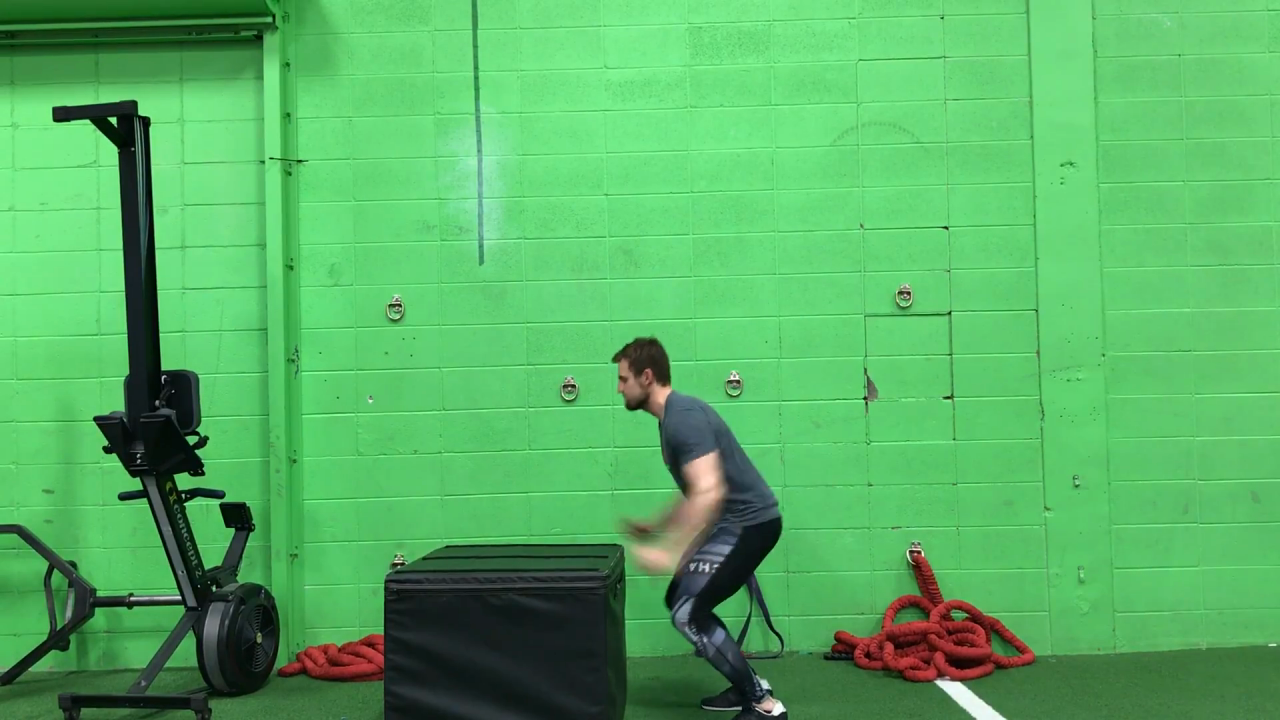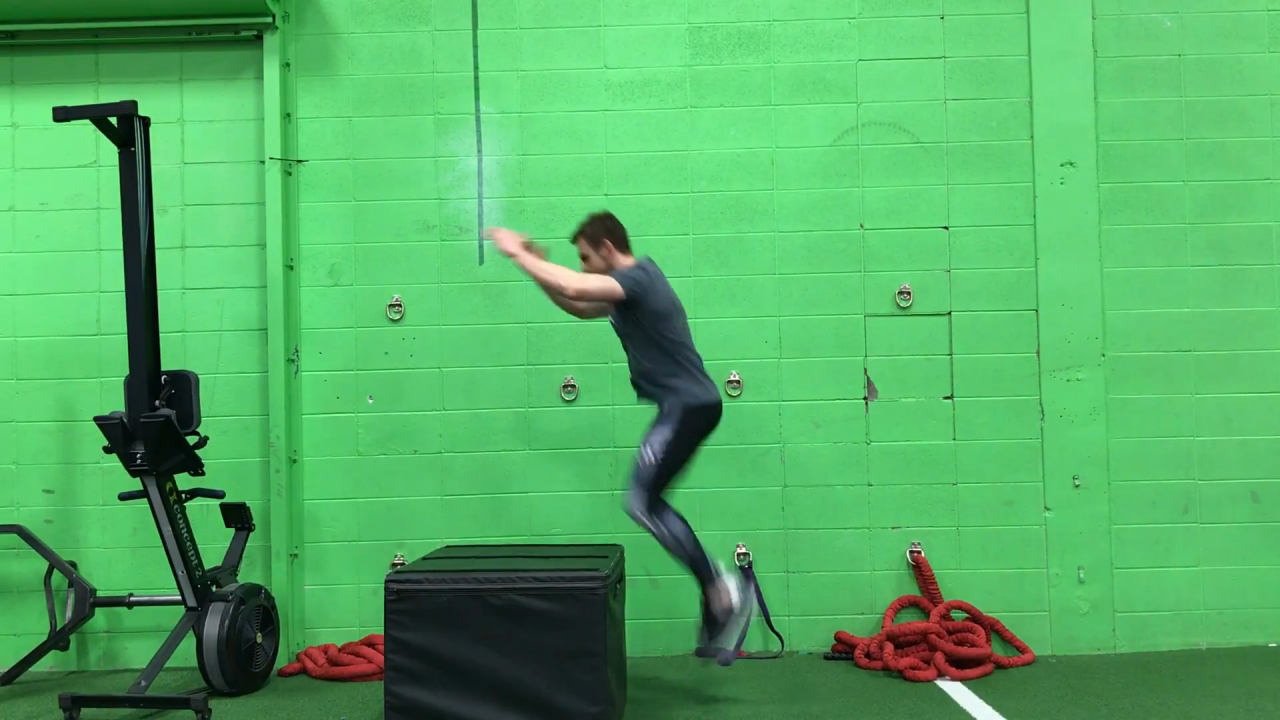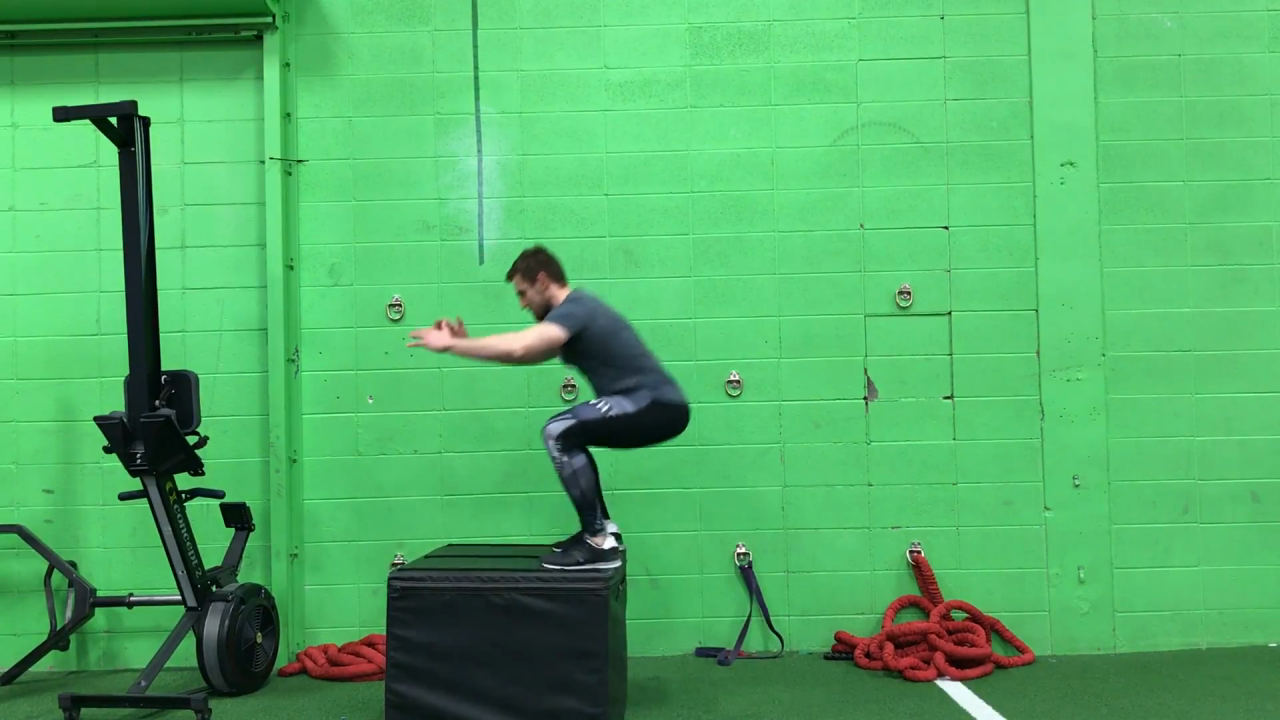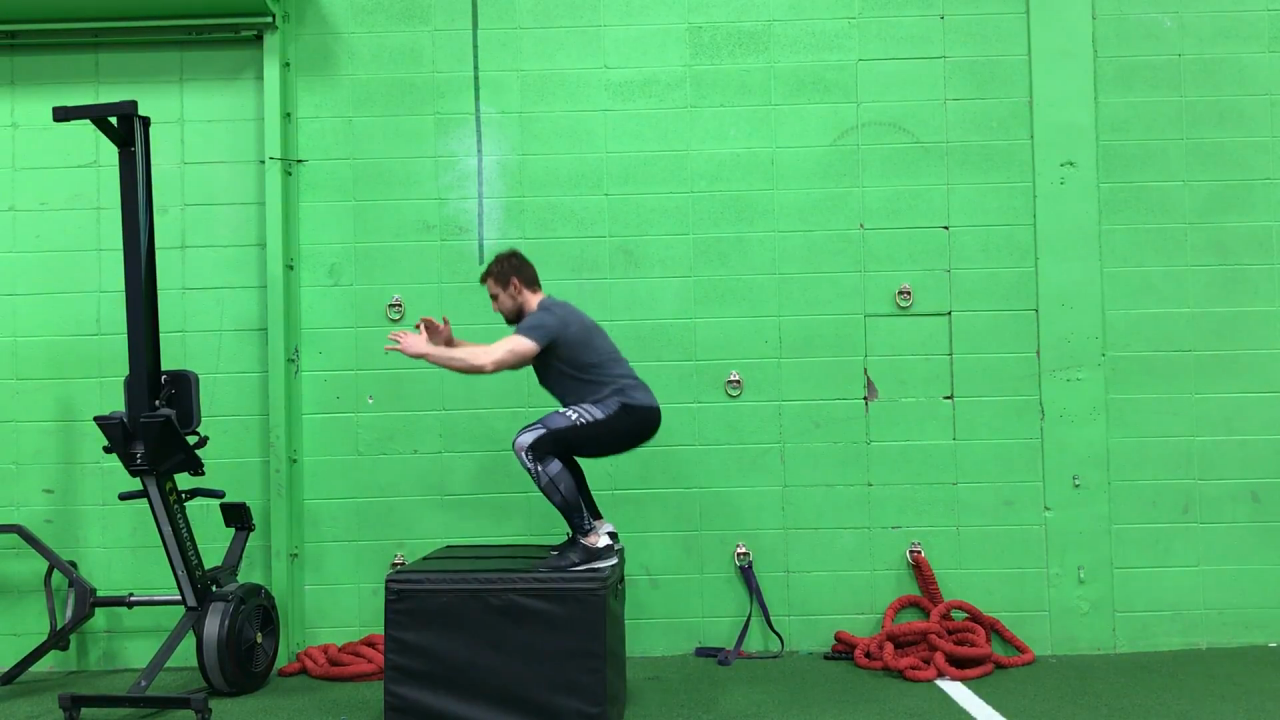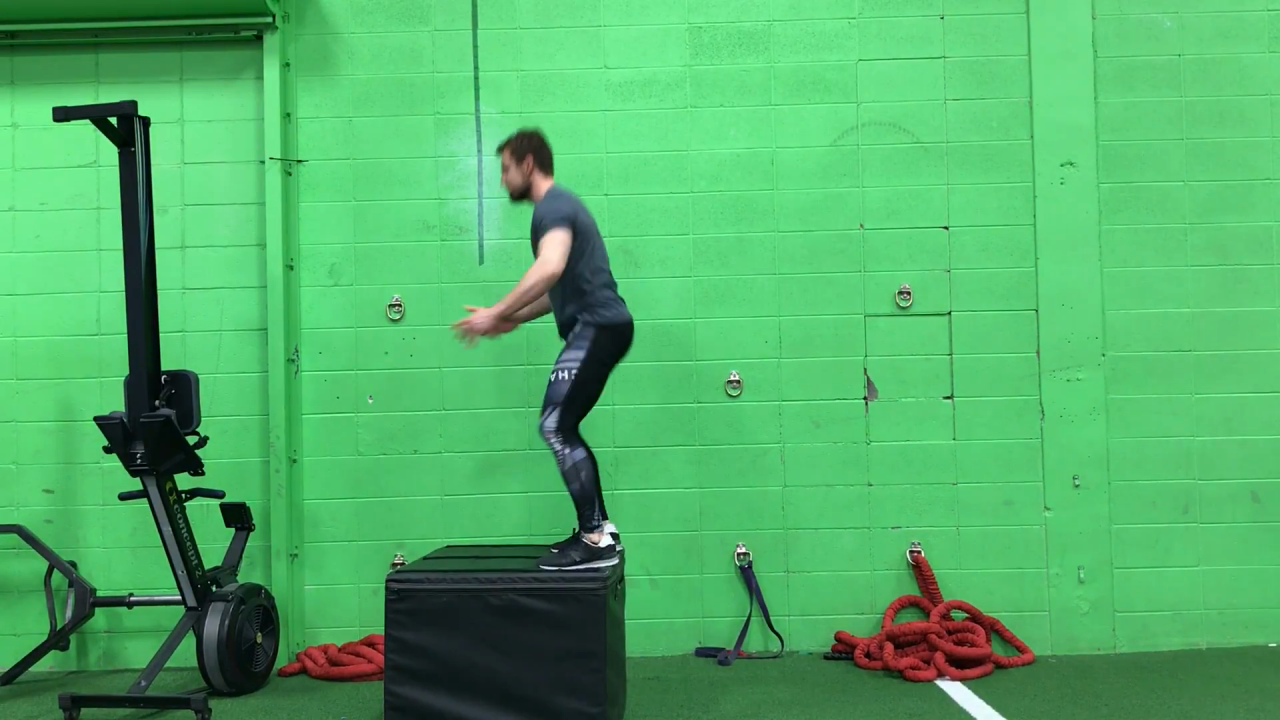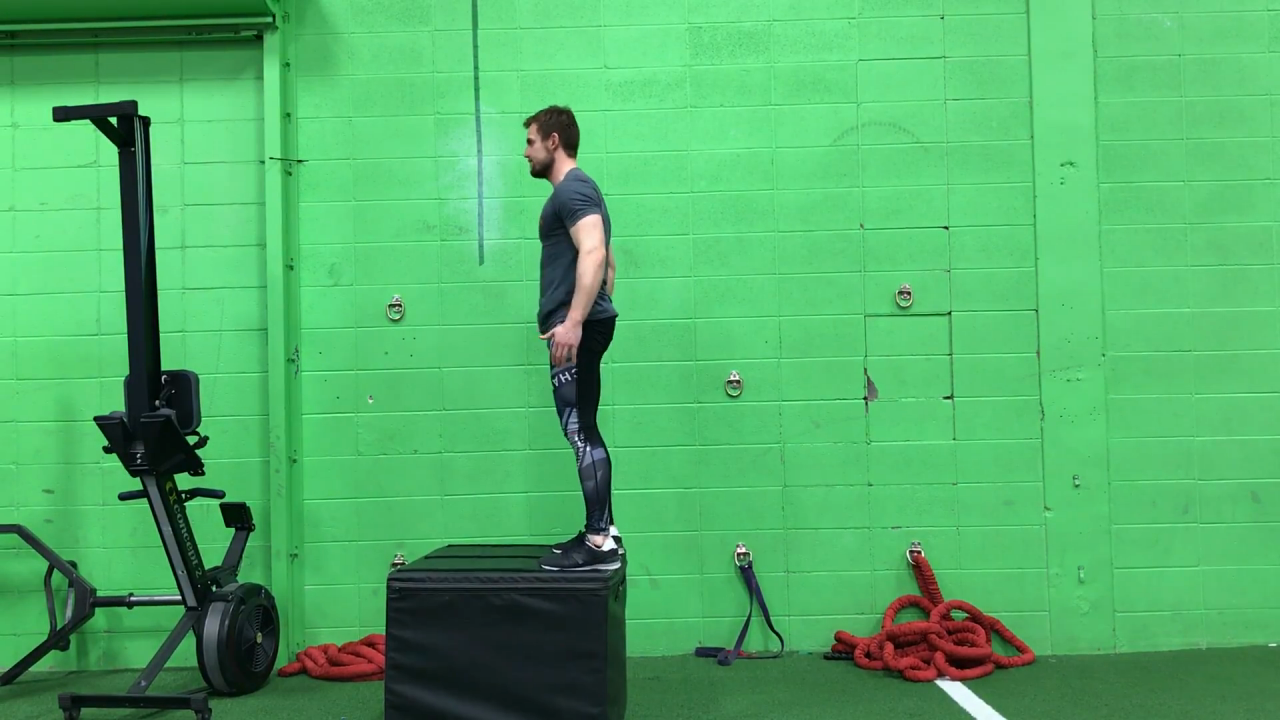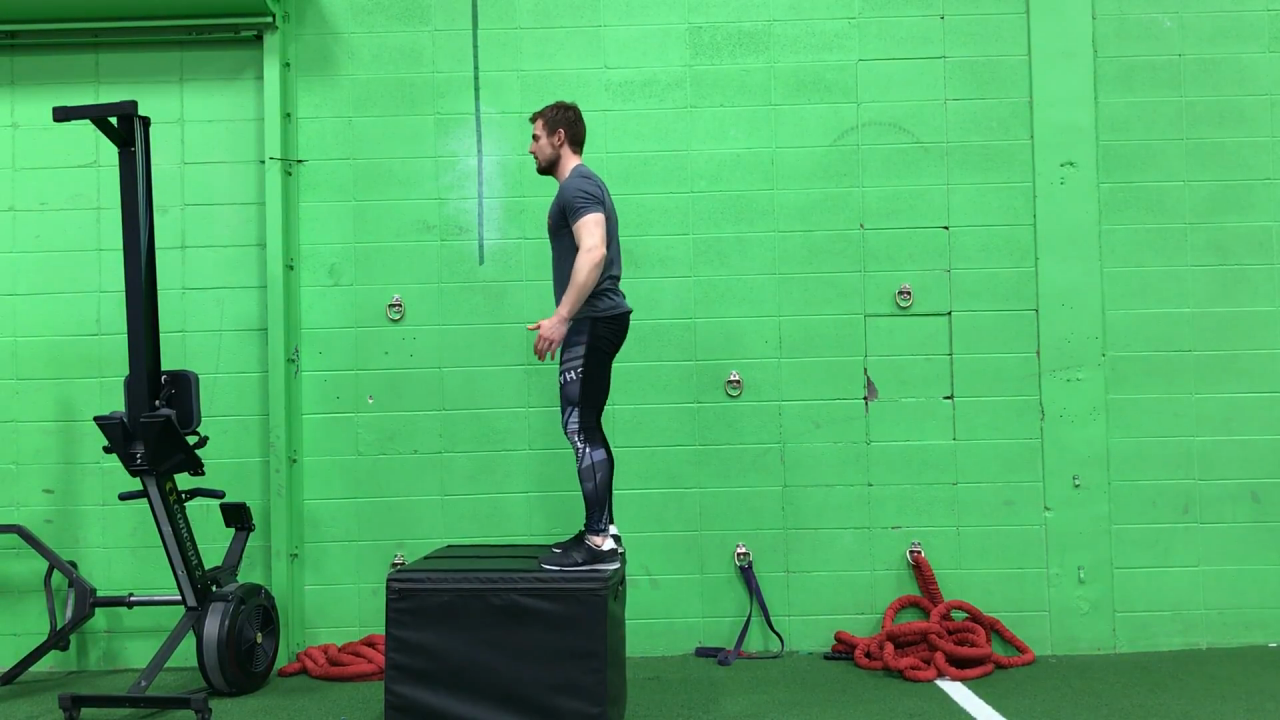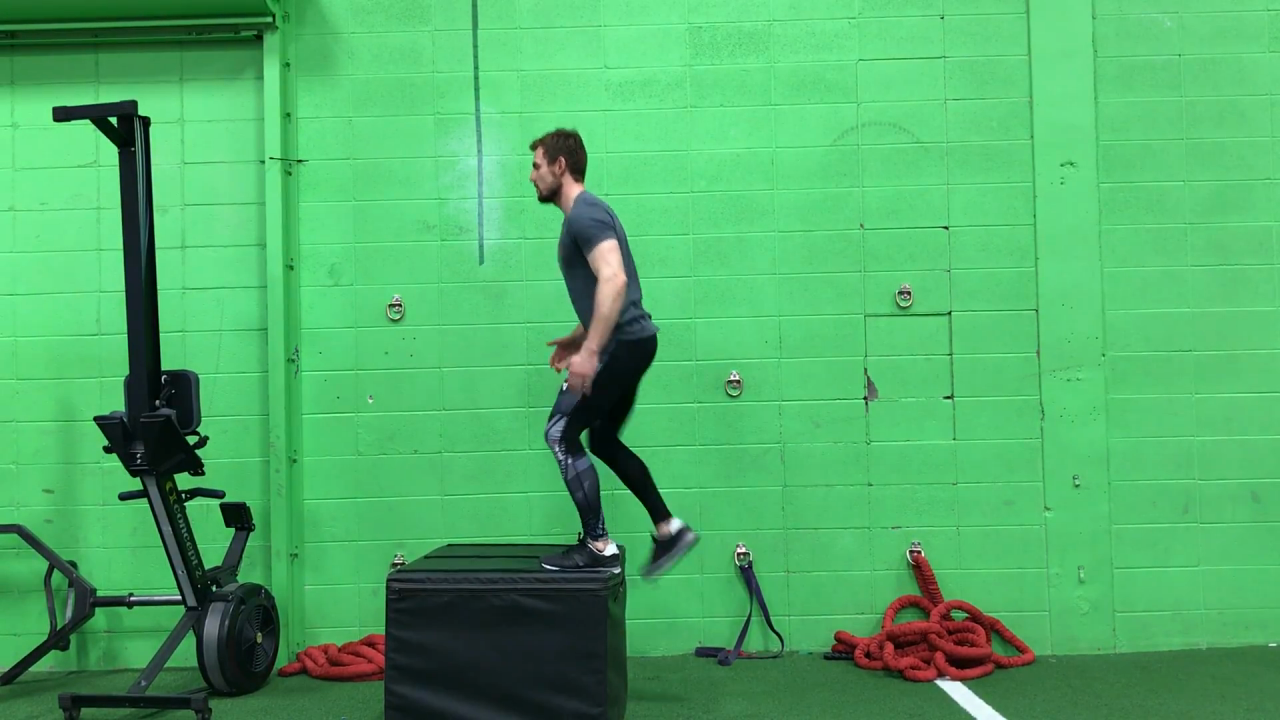
dt=0.3s
person 1, frame 1
left shoulder: (686, 419)
right shoulder: (675, 418)
left elbow: (709, 493)
left wrist: (671, 552)
right wrist: (657, 528)
left hip: (750, 526)
right hip: (742, 523)
left knee: (687, 613)
right knee: (682, 602)
right ankle: (751, 686)
person 1, frame 2
left shoulder: (637, 278)
right shoulder: (633, 281)
left elbow: (572, 286)
right elbow: (580, 304)
left wrist: (519, 255)
right wrist: (534, 262)
left hip: (690, 407)
right hip: (684, 405)
left knee: (641, 501)
right knee: (647, 501)
left ankle: (722, 590)
right ankle: (719, 598)
person 1, frame 3
left shoulder: (574, 310)
right shoulder: (576, 309)
left elbow: (516, 348)
right elbow: (525, 349)
left wrist: (449, 345)
right wrist: (466, 342)
left hip: (660, 407)
right hip: (656, 406)
left knee: (559, 433)
right knee: (569, 436)
left ankle: (599, 541)
right ankle: (600, 530)
person 1, frame 4
left shoulder: (546, 320)
right shoulder: (550, 316)
left elbow: (487, 362)
right elbow: (501, 357)
left wrist: (425, 352)
right wrist: (450, 344)
left hip: (630, 413)
right hip: (630, 411)
left knee: (530, 443)
right knee: (545, 444)
left ankle: (592, 541)
right ankle: (597, 530)
person 1, frame 5
left shoulder: (555, 207)
right shoulder: (559, 206)
left elbow: (549, 270)
left wrist: (495, 315)
right wrist: (513, 317)
left hip: (599, 327)
right hip: (598, 326)
left knee: (556, 428)
right knee: (563, 429)
left ankle: (596, 542)
right ankle: (600, 529)
person 1, frame 6
left shoulder: (572, 189)
right shoulder: (575, 191)
left elbow: (593, 254)
right elbow: (606, 262)
left wrist: (573, 323)
left hip: (577, 328)
right hip: (582, 324)
left knee: (580, 430)
right knee: (582, 430)
left ankle: (599, 542)
right ankle: (602, 532)
person 1, frame 7
left shoulder: (577, 186)
right shoulder: (584, 185)
left elbow: (593, 253)
left wrist: (560, 318)
right wrist: (565, 314)
left hip: (593, 321)
right hip: (601, 318)
left knee: (580, 428)
right knee: (584, 426)
left ankle: (599, 541)
right ankle: (600, 529)
person 1, frame 8
left shoulder: (584, 214)
right shoulder: (584, 214)
left elbow: (614, 281)
left wrist: (589, 352)
right wrist: (578, 338)
left hip: (621, 344)
right hip: (631, 341)
left knee: (561, 434)
right knee: (603, 440)
left ankle: (598, 546)
right ankle: (668, 528)
